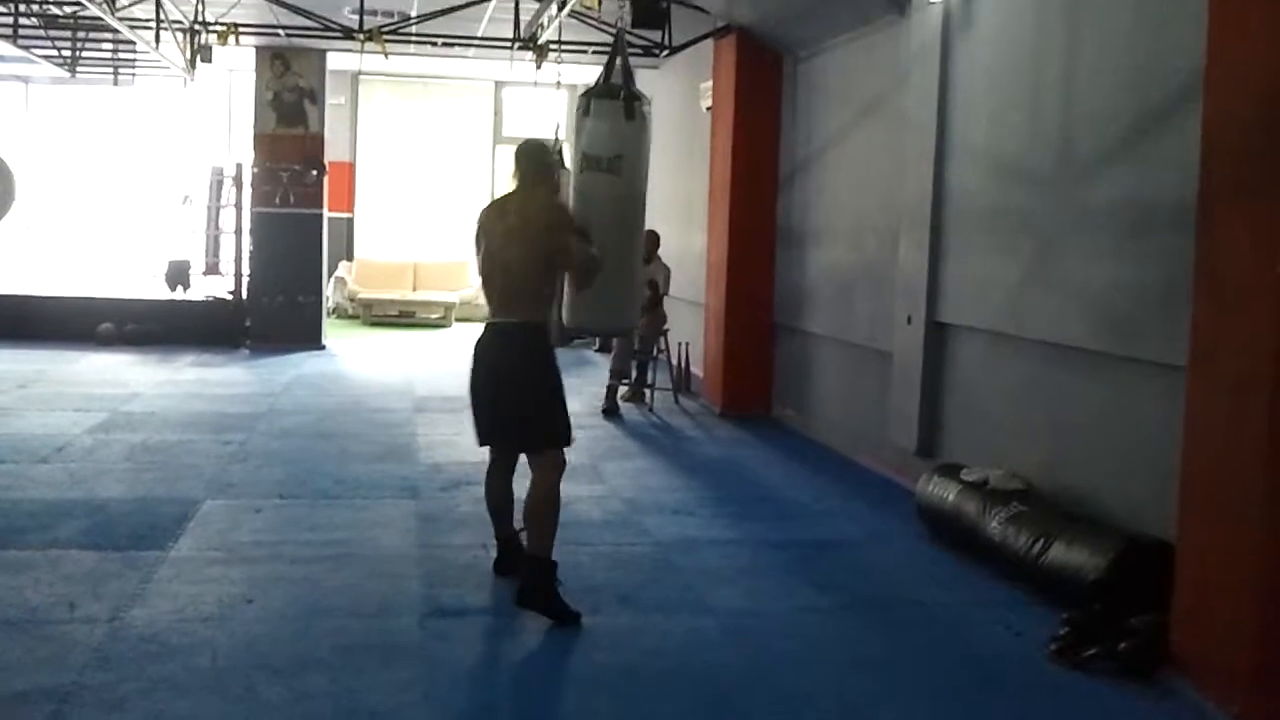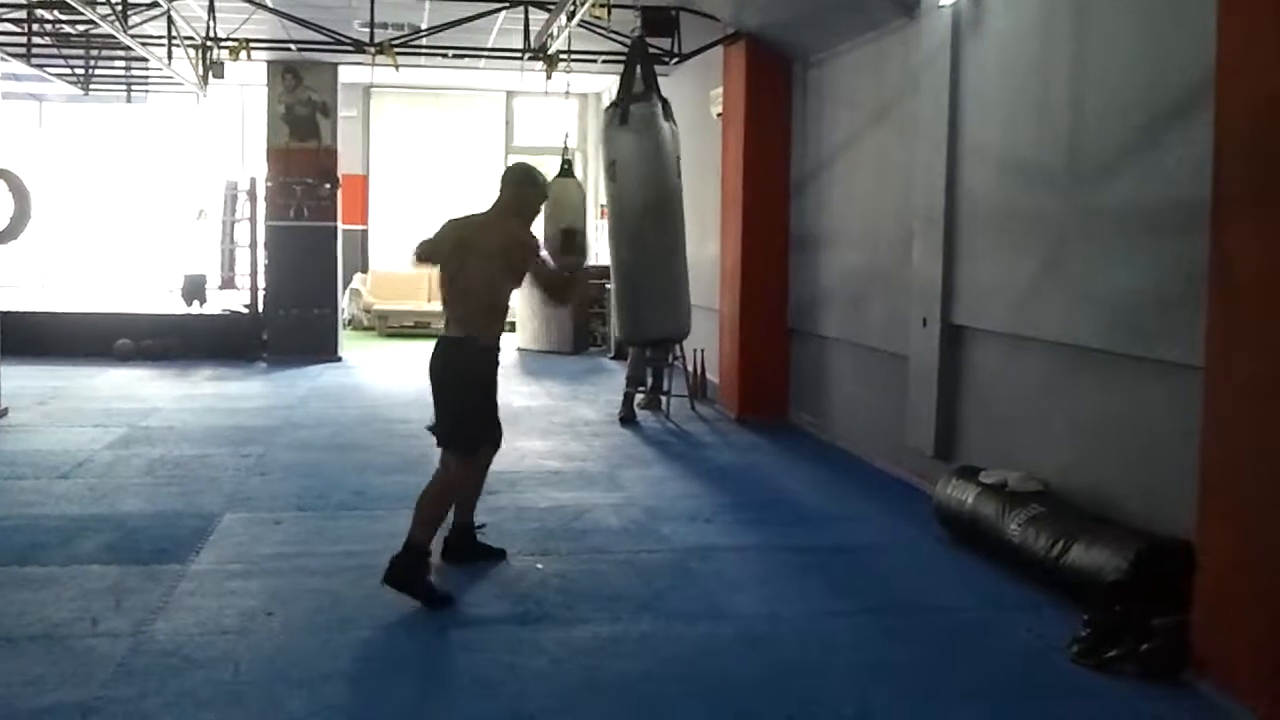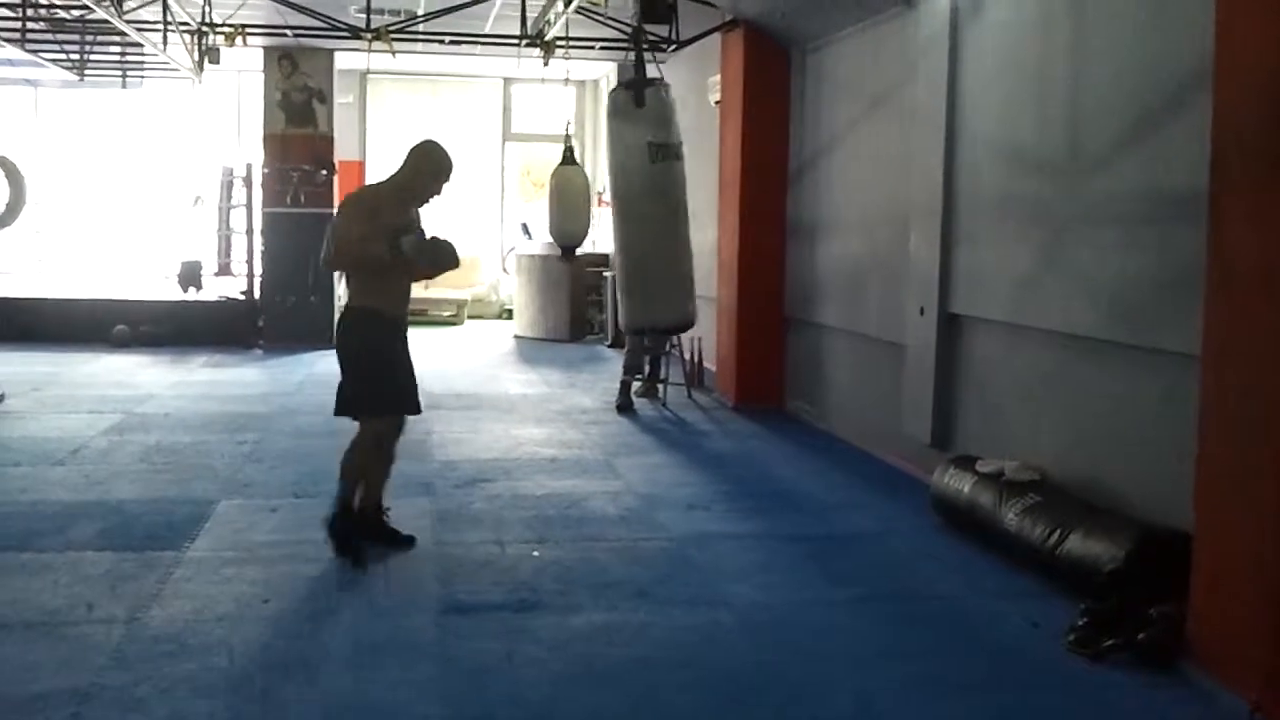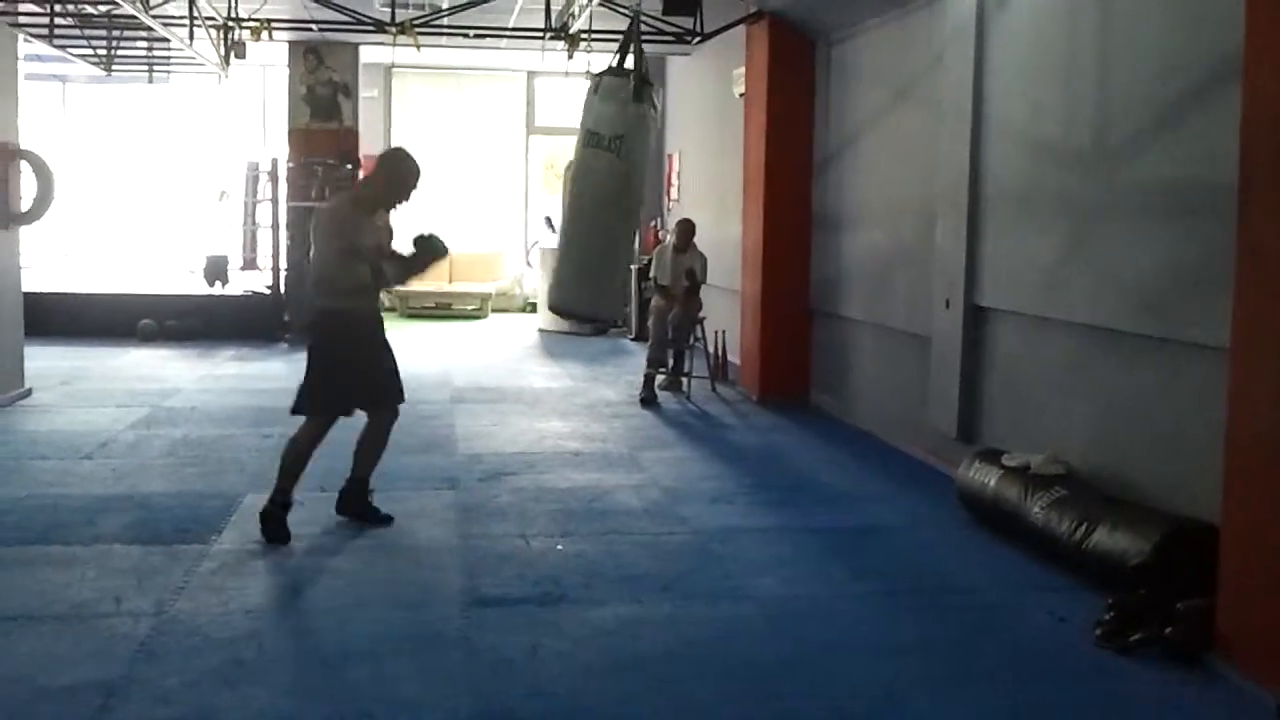
dt=1s
person 1, frame 1
left shoulder: (490, 214)
right shoulder: (549, 209)
right elbow: (583, 275)
right wrist: (581, 247)
left hip: (492, 343)
right hip: (527, 346)
left knee: (502, 457)
right knee: (547, 463)
left ankle: (508, 550)
right ankle: (538, 580)
person 1, frame 2
left shoulder: (459, 229)
right shoulder: (517, 241)
left elbow: (423, 253)
right elbow: (560, 292)
right wrist: (572, 259)
left hip: (452, 352)
right hip: (471, 358)
left knee: (479, 450)
right knee: (458, 463)
left ankle: (461, 536)
right ankle: (409, 565)
person 1, frame 3
left shoulder: (407, 215)
right shoulder: (362, 202)
left elbow: (417, 271)
right elbow: (335, 257)
left wrist: (439, 257)
right wrist: (392, 249)
left hip: (395, 328)
right hip: (364, 326)
left knee: (389, 426)
right knee: (376, 426)
left ankle: (368, 516)
right ankle: (344, 517)
person 1, frame 4
left shoulder: (378, 217)
right shoulder: (337, 215)
right elbow: (326, 278)
left wrist: (418, 257)
right wrist: (383, 270)
left hip: (368, 325)
right hip: (335, 327)
left knee: (386, 413)
right knee: (318, 424)
left ankle: (354, 495)
right ankle: (276, 507)
